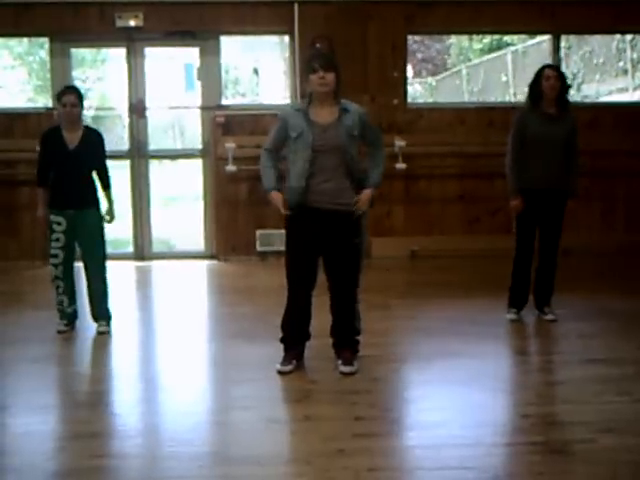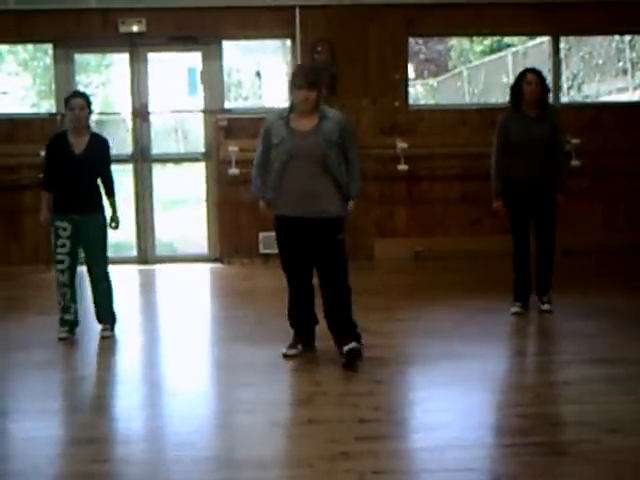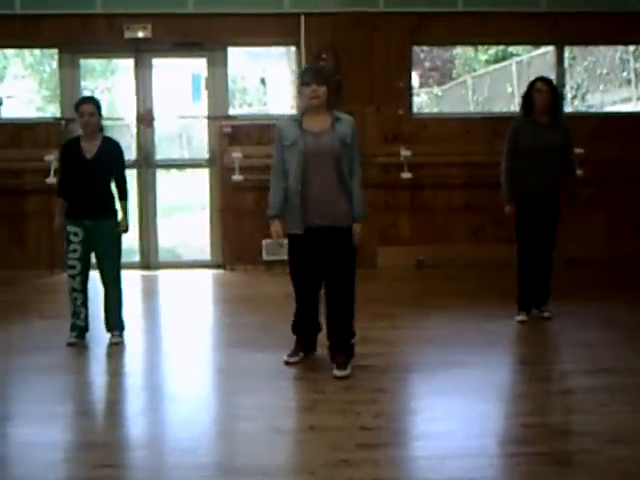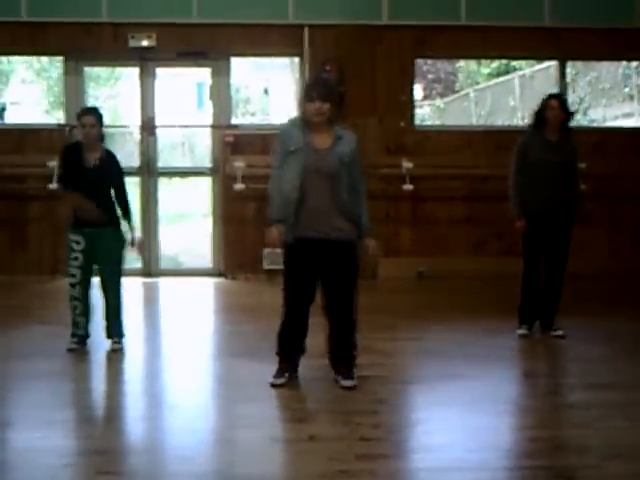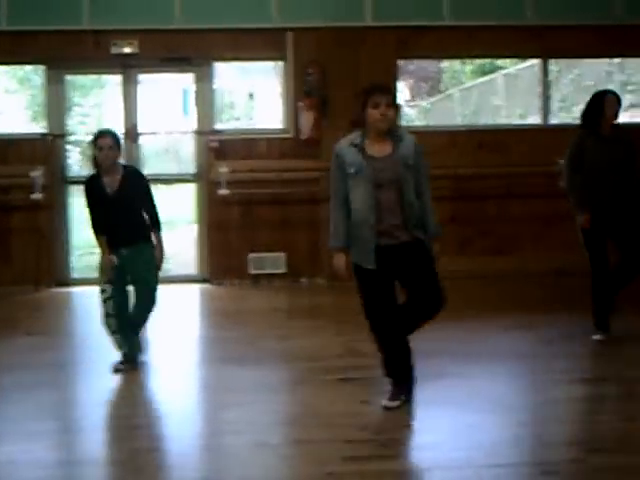
dt=1s
person 1, frame 1
left shoulder: (355, 115)
right shoulder: (291, 117)
left elbow: (377, 148)
right elbow: (269, 152)
left wrist: (371, 184)
right wrist: (271, 187)
left hip: (345, 211)
right hip: (303, 210)
left knee: (344, 283)
right knee: (299, 282)
left ankle: (346, 347)
right ankle: (293, 347)
person 1, frame 2
left shoulder: (336, 122)
right shoulder: (274, 124)
left elbow: (351, 159)
right elbow: (261, 161)
left wrist: (352, 194)
right wrist: (260, 195)
left hip: (327, 213)
right hip: (288, 213)
left knee: (334, 277)
right knee: (297, 278)
left ankle: (347, 338)
right ankle: (302, 334)
person 1, frame 3
left shoulder: (346, 126)
right shoulder: (286, 129)
left elbow: (355, 174)
right elbow: (279, 175)
left wrist: (358, 217)
right wrist: (275, 215)
left hip: (339, 222)
right hip: (300, 222)
left knee: (340, 289)
right knee: (304, 286)
left ankle: (341, 351)
right ankle: (304, 342)
person 1, frame 4
left shoulder: (347, 143)
right shoulder: (290, 133)
left elbow: (357, 188)
right elbow: (278, 180)
left wrist: (366, 232)
right wrist: (275, 221)
left hip: (339, 235)
right hip: (299, 233)
left knee: (341, 303)
right knee: (297, 300)
left ankle: (343, 364)
right ankle: (288, 363)
person 1, frame 5
left shoulder: (409, 144)
right shoulder: (345, 151)
left elbow: (422, 191)
right elbow: (338, 202)
left wrist: (431, 234)
right wrist: (338, 247)
left hip: (409, 238)
right hip: (368, 245)
left knee: (431, 300)
right knee: (384, 317)
left ankle: (394, 339)
right ankle: (401, 381)
person 2, frame 1
left shoulder: (568, 120)
right shoulder: (525, 116)
left elbow: (573, 158)
right elbow: (513, 156)
left wrist: (571, 190)
right wrist: (514, 193)
left hip: (556, 193)
right hip: (528, 191)
left knee: (549, 249)
right knee: (524, 248)
left ankle: (544, 302)
right ankle: (515, 303)
person 2, frame 2
left shoulder: (550, 117)
right shoulder: (508, 119)
left elbow: (559, 154)
right elbow: (498, 157)
left wrist: (560, 187)
right wrist: (498, 193)
left hip: (545, 189)
right hip: (516, 190)
left knee: (546, 241)
right knee: (520, 244)
left ankle: (543, 292)
right ankle: (520, 297)
person 2, frame 3
left shoulder: (560, 128)
right shoulder: (520, 126)
left elbow: (568, 163)
right elbow: (508, 164)
left wrist: (568, 192)
right wrist: (508, 198)
left hip: (551, 198)
right hip: (525, 197)
left knee: (545, 250)
right knee: (526, 251)
left ankle: (541, 301)
right ankle: (524, 305)
person 2, frame 4
left shoulder: (568, 145)
right shoulder: (528, 142)
left elbow: (572, 181)
right elbow: (516, 179)
left wrist: (573, 213)
right wrist: (519, 213)
left hip: (560, 214)
right hip: (534, 213)
left knee: (557, 266)
right knee: (532, 266)
left ankle: (548, 320)
right ankle: (526, 319)
person 2, frame 5
right shoulder: (584, 139)
right elbow: (570, 175)
right wrist: (580, 209)
right hip: (593, 210)
right knee: (600, 267)
left ankle: (607, 299)
right ankle: (601, 324)
person 3, frame 1
left shoulder: (93, 136)
right shoulder: (49, 137)
left elbow: (102, 171)
right elbow: (43, 174)
left wrist: (110, 204)
right wrist: (41, 205)
left hip: (88, 207)
right hip: (59, 208)
left knee: (95, 262)
right knee: (60, 264)
left ankle: (102, 317)
right ankle: (67, 315)
person 3, frame 2
left shoulder: (100, 143)
right shoulder: (56, 142)
left elbow: (106, 177)
right elbow: (48, 179)
left wrist: (114, 210)
right wrist: (45, 209)
left hip: (93, 213)
right hip: (63, 214)
left knee: (98, 268)
right knee: (64, 270)
left ankle: (107, 320)
right ankle: (67, 322)
person 3, frame 3
left shoulder: (112, 147)
right shoulder: (68, 148)
left elbow: (121, 183)
right elbow: (63, 184)
left wrist: (124, 216)
right wrist: (59, 215)
left hip: (105, 219)
right hip: (76, 220)
left knee: (111, 275)
right knee: (76, 275)
left ankle: (115, 328)
right ankle: (78, 328)
person 3, frame 4
left shoulder: (109, 159)
right shoulder: (70, 153)
left elbow: (120, 196)
right elbow: (68, 185)
left wrist: (131, 230)
right wrist: (81, 204)
left hip: (108, 228)
right hip: (80, 229)
left knee: (111, 283)
right knee: (77, 282)
left ankle: (115, 334)
right ankle: (79, 334)
person 3, frame 5
left shoulder: (134, 176)
right shoulder: (92, 184)
left elbow: (151, 211)
right elbow: (97, 223)
left wrist: (159, 245)
right wrist: (106, 254)
left hip: (141, 246)
right hip: (114, 250)
left knee: (147, 298)
right knee: (112, 304)
left ankle: (130, 336)
right ankle: (129, 352)
